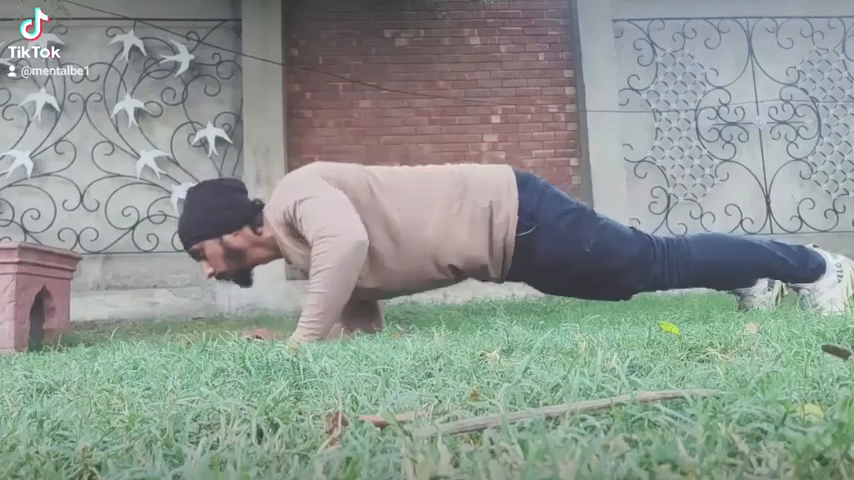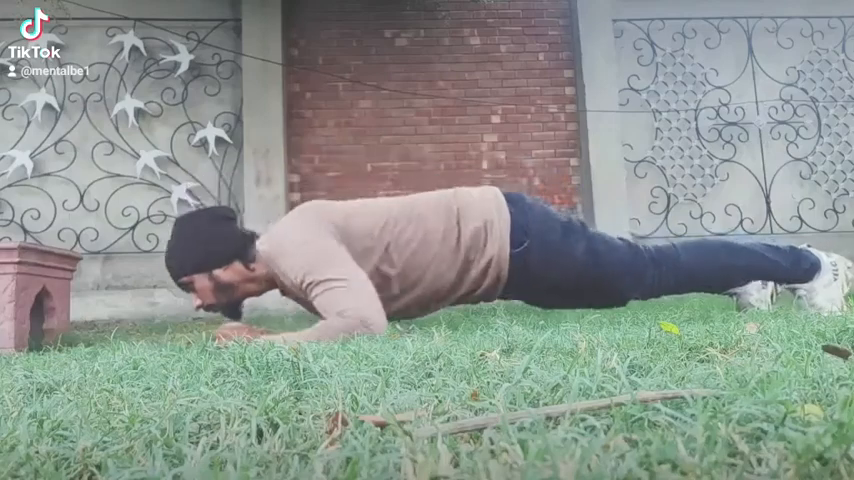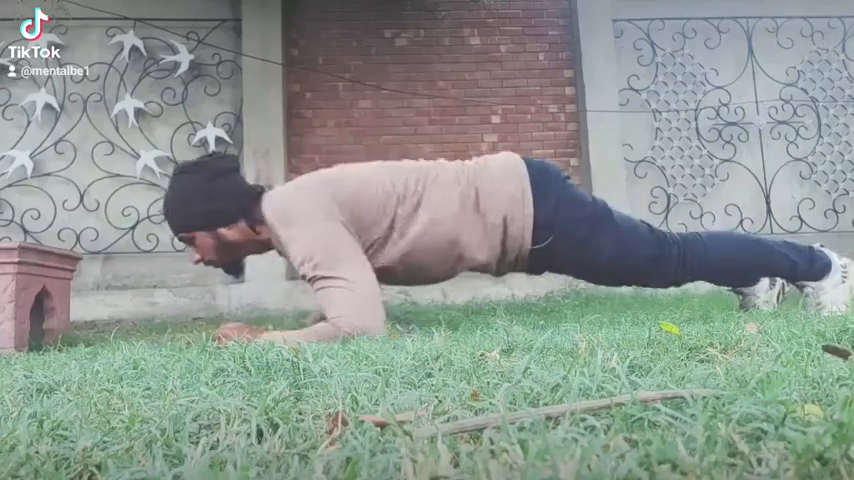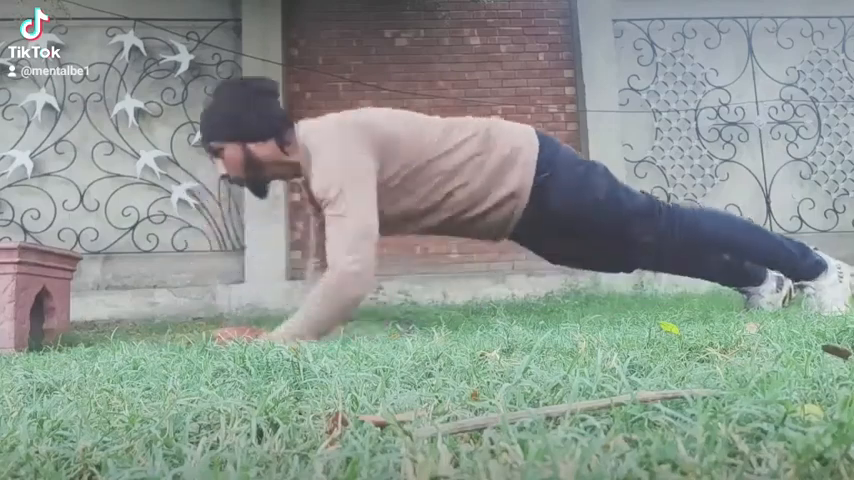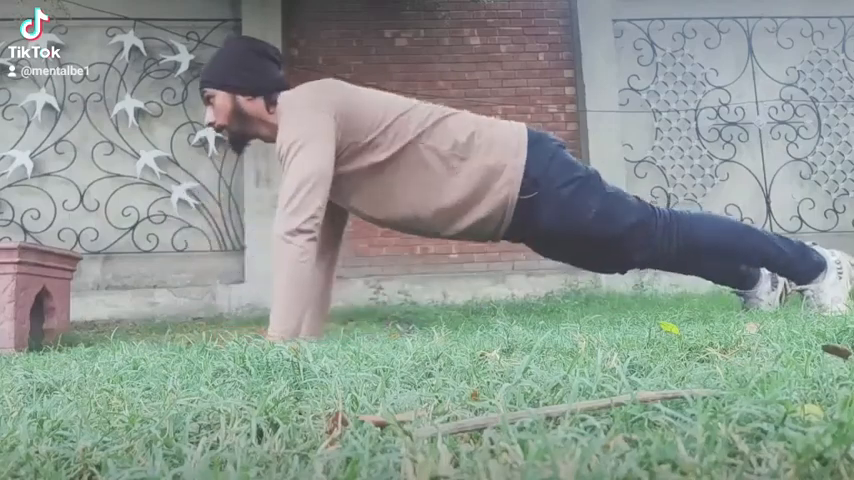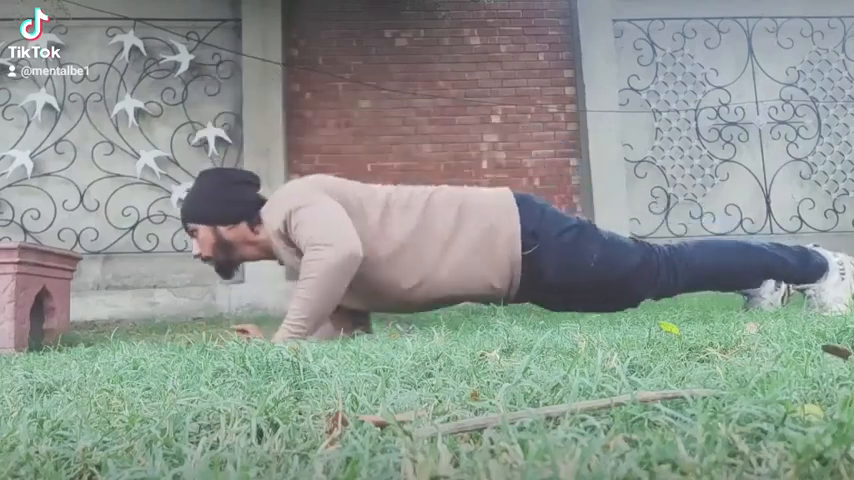
dt=0.4s
person 1, frame 1
left shoulder: (297, 193)
right shoulder: (302, 244)
left elbow: (347, 243)
right elbow: (362, 319)
left wrist: (301, 346)
right wrist: (327, 340)
left hip: (514, 214)
right hip: (507, 241)
left knee: (657, 262)
right knee: (623, 277)
right ankle: (754, 280)
person 1, frame 2
left shoulder: (296, 243)
right shoulder: (293, 263)
left elbow: (366, 321)
right elbow: (358, 324)
left wrist: (269, 345)
right wrist: (301, 341)
left hip: (507, 237)
right hip: (501, 263)
left knee: (648, 272)
right knee: (630, 281)
right ankle: (744, 281)
person 1, frame 3
left shoulder: (300, 219)
right shoulder: (294, 204)
left elbow: (363, 326)
right elbow: (355, 298)
left wrist: (266, 341)
right wrist: (317, 326)
left hip: (525, 209)
right hip: (508, 194)
left knee: (668, 258)
right knee: (656, 259)
right ankle: (755, 278)
person 1, frame 4
left shoulder: (332, 150)
right shoulder: (308, 150)
left elbow: (352, 274)
right elbow: (334, 261)
left wrist: (272, 344)
right wrist: (308, 338)
left hip: (535, 175)
right hip: (519, 205)
left knee: (663, 229)
right knee: (631, 254)
right ankle: (759, 281)
person 1, frame 5
left shoulder: (306, 109)
right shoulder: (309, 144)
left elbow: (297, 232)
right elbow: (322, 245)
left wrist: (280, 346)
right wrist: (307, 339)
left hip: (523, 175)
right hip: (512, 203)
left knee: (657, 235)
right knee: (630, 252)
right ankle: (754, 281)
person 1, frame 6
left shoulder: (295, 201)
right shoulder: (293, 245)
left elbow: (340, 252)
right elbow: (346, 326)
left wrist: (284, 343)
right wrist: (290, 345)
left hip: (518, 238)
right hip: (510, 261)
left knee: (658, 269)
right knee: (640, 280)
right ankle: (761, 277)
